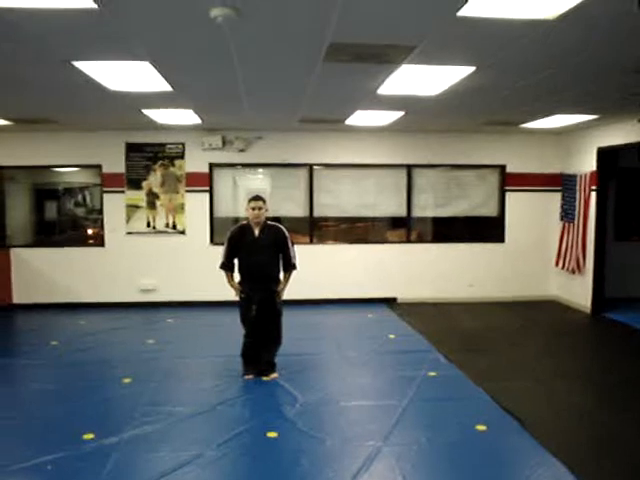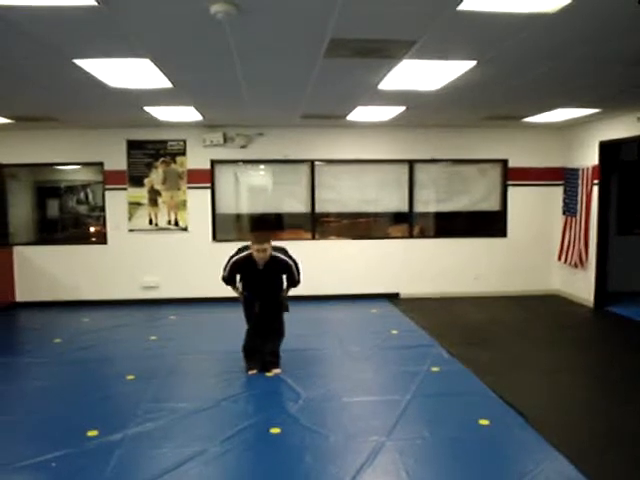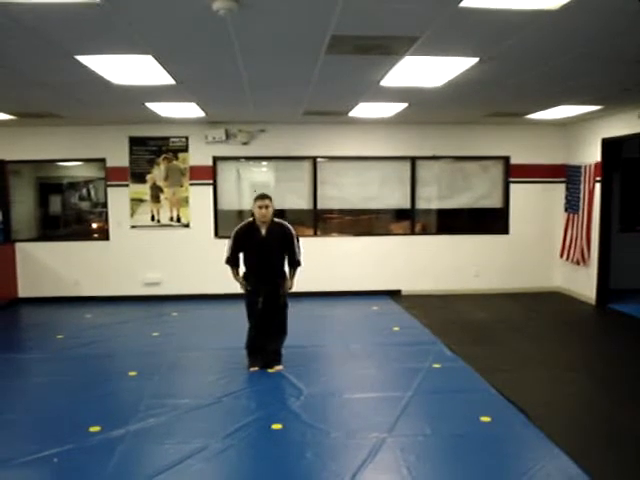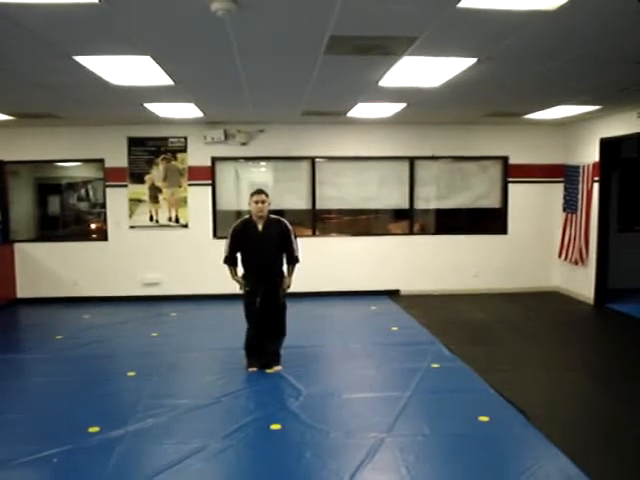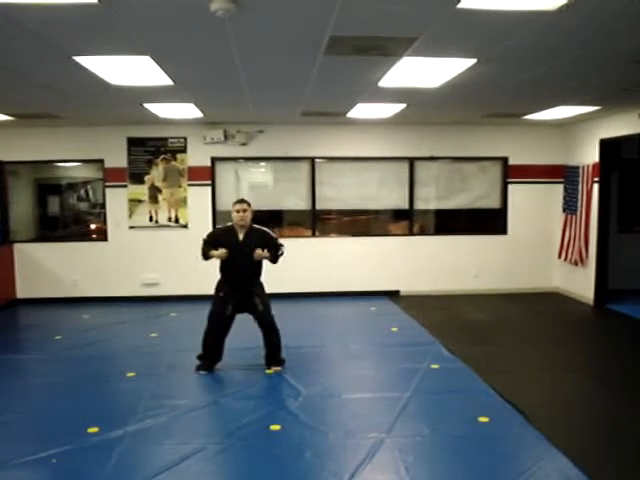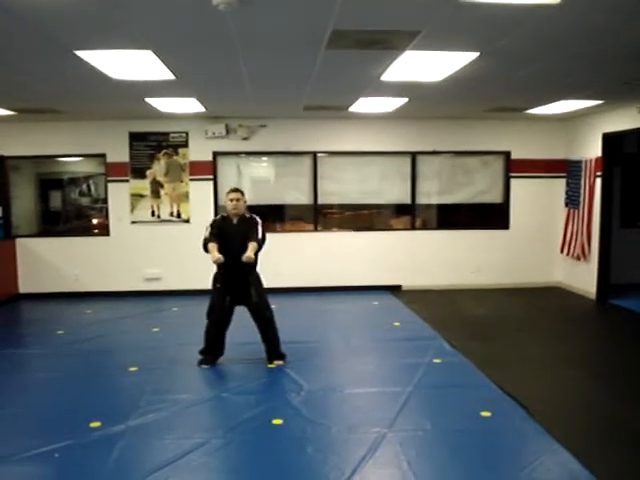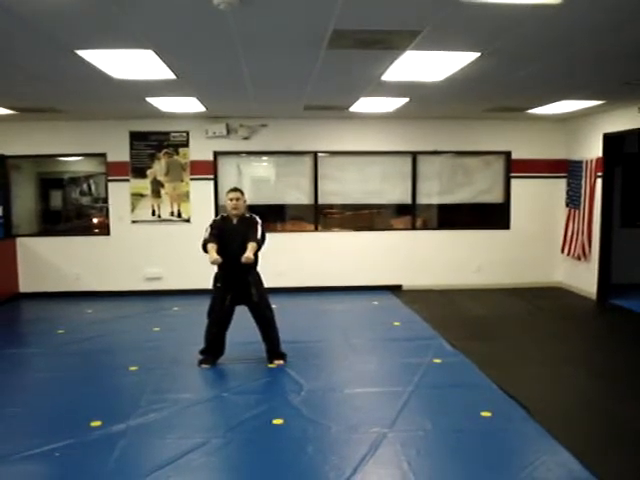
dt=0.7s
person 1, frame 1
left shoulder: (278, 231)
right shoulder: (237, 233)
left elbow: (289, 260)
right elbow: (227, 261)
left wrist: (283, 284)
right wrist: (232, 284)
left hip: (271, 290)
right hip: (247, 291)
left knee: (272, 331)
right knee: (251, 331)
left ankle: (267, 367)
right ankle: (250, 368)
person 1, frame 2
left shoulder: (283, 259)
right shoulder: (239, 259)
left elbow: (294, 278)
right elbow: (227, 276)
left wrist: (285, 293)
right wrist: (238, 291)
left hip: (273, 295)
right hip: (251, 295)
left knee: (275, 328)
right knee: (254, 327)
left ankle: (271, 363)
right ankle: (252, 363)
person 1, frame 3
left shoulder: (285, 229)
right shoulder: (242, 230)
left elbow: (294, 256)
right elbow: (232, 255)
left wrist: (290, 280)
right wrist: (238, 278)
left hip: (277, 284)
right hip: (253, 285)
left knee: (278, 323)
right knee: (256, 323)
left ankle: (274, 359)
right ankle: (254, 360)
person 1, frame 4
left shoulder: (281, 225)
right shoulder: (240, 227)
left elbow: (292, 252)
right elbow: (230, 254)
left wrist: (288, 277)
right wrist: (236, 277)
left hip: (275, 282)
right hip: (252, 283)
left knee: (276, 323)
right knee: (254, 323)
left ankle: (272, 359)
right ankle: (253, 360)
person 1, frame 5
left shoulder: (261, 233)
right shoulder: (221, 232)
left elbow: (279, 248)
right elbow: (205, 247)
left wrist: (266, 255)
right wrist: (214, 254)
left hip: (253, 287)
right hip: (227, 288)
left knee: (268, 323)
right knee: (216, 325)
left ankle: (274, 360)
right ankle: (207, 361)
person 1, frame 6
left shoulder: (253, 221)
right shoulder: (218, 222)
left elbow: (257, 239)
right elbow: (210, 239)
left wrist: (251, 252)
right wrist: (214, 252)
left hip: (249, 277)
right hip: (224, 277)
left knee: (263, 315)
right knee: (216, 317)
left ankle: (275, 354)
right ankle: (210, 355)
person 1, frame 7
left shoulder: (253, 221)
right shoulder: (218, 223)
left elbow: (256, 239)
right elbow: (209, 240)
left wrist: (250, 252)
right wrist: (212, 253)
left hip: (249, 277)
right hip: (225, 277)
left knee: (264, 315)
right knee: (217, 316)
left ankle: (275, 353)
right ankle: (211, 354)
